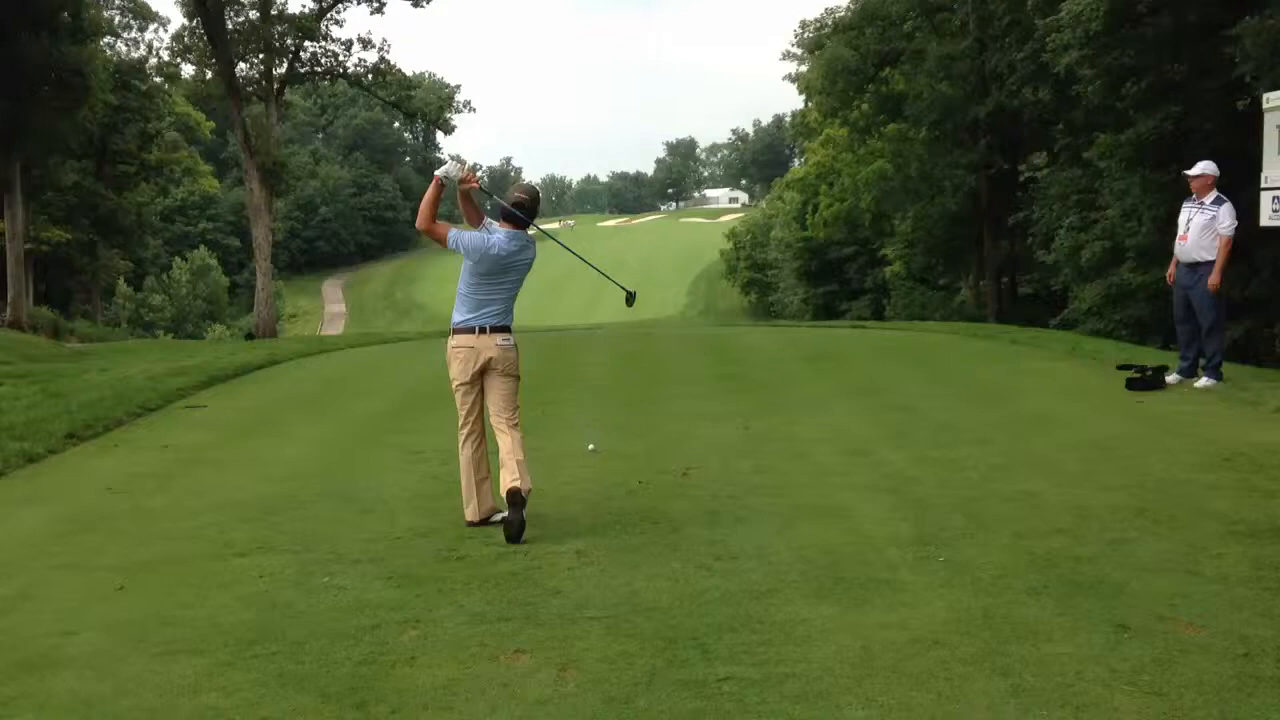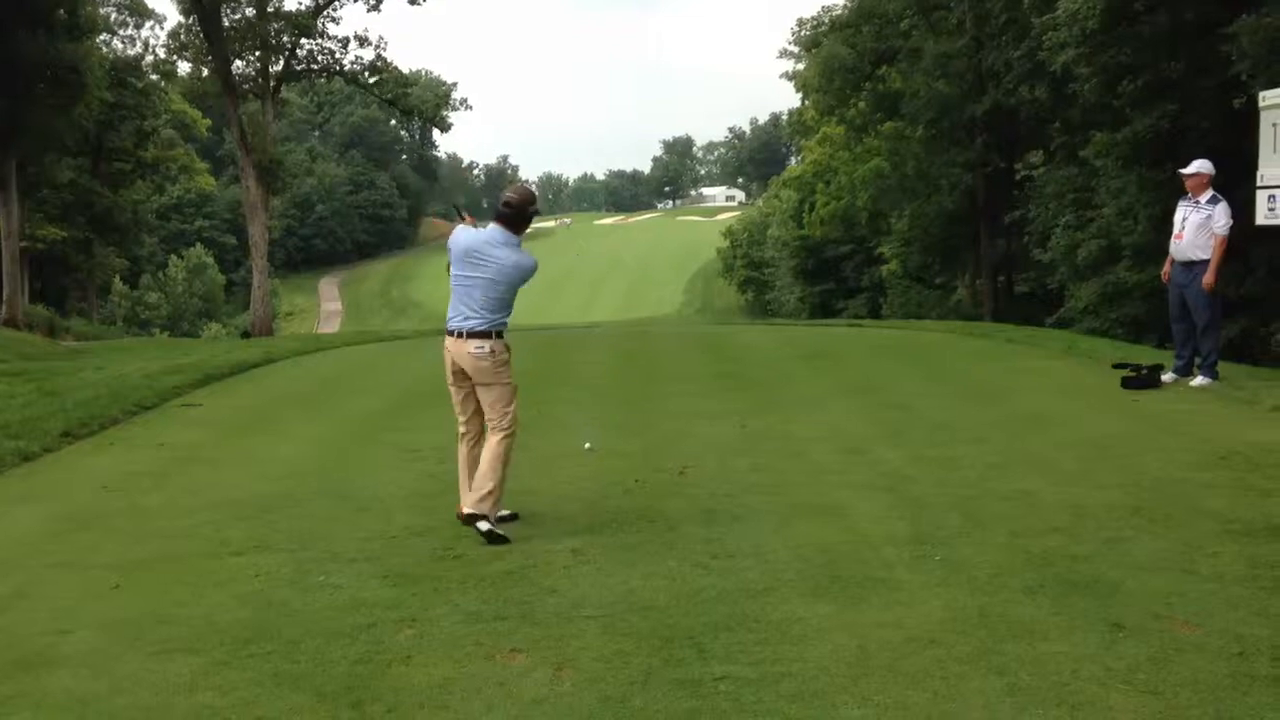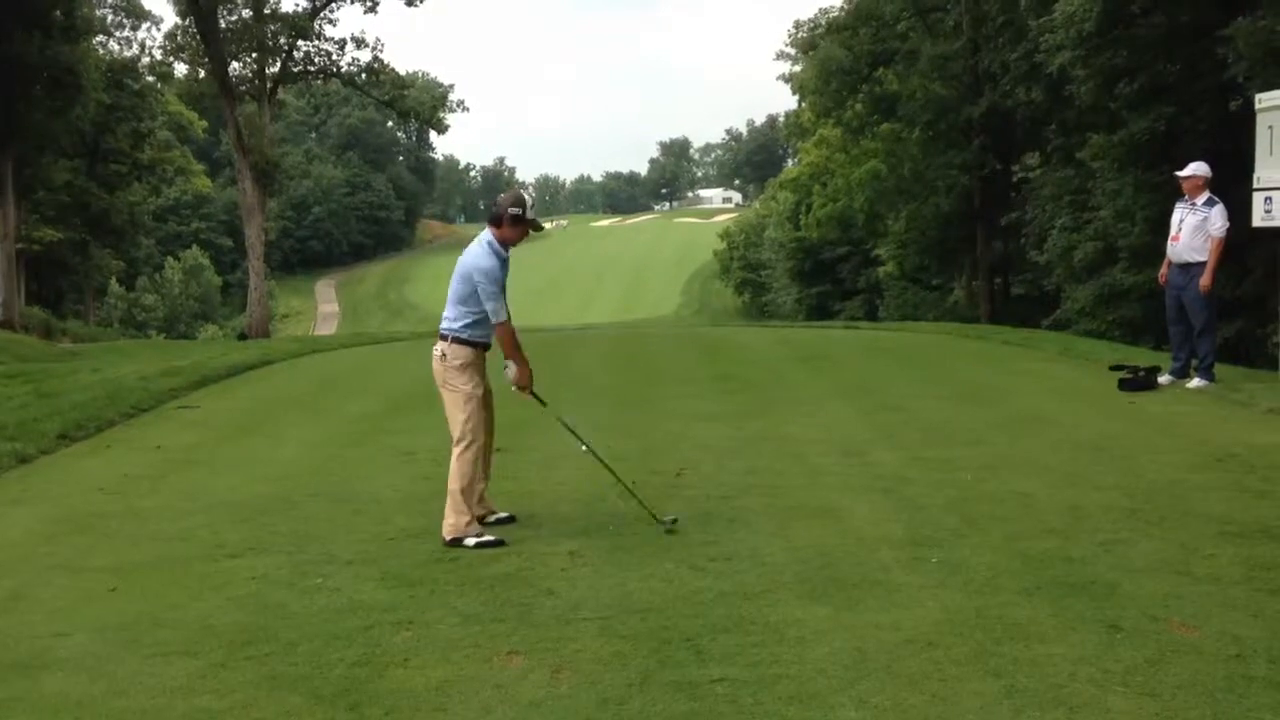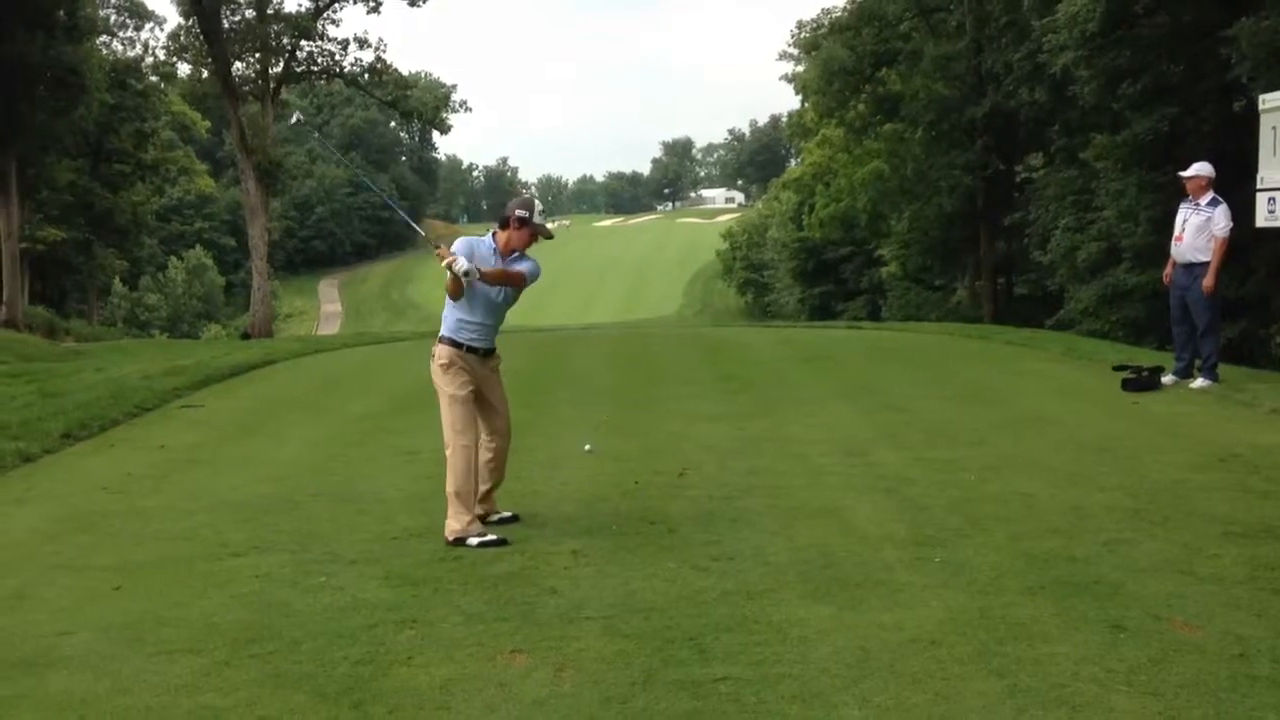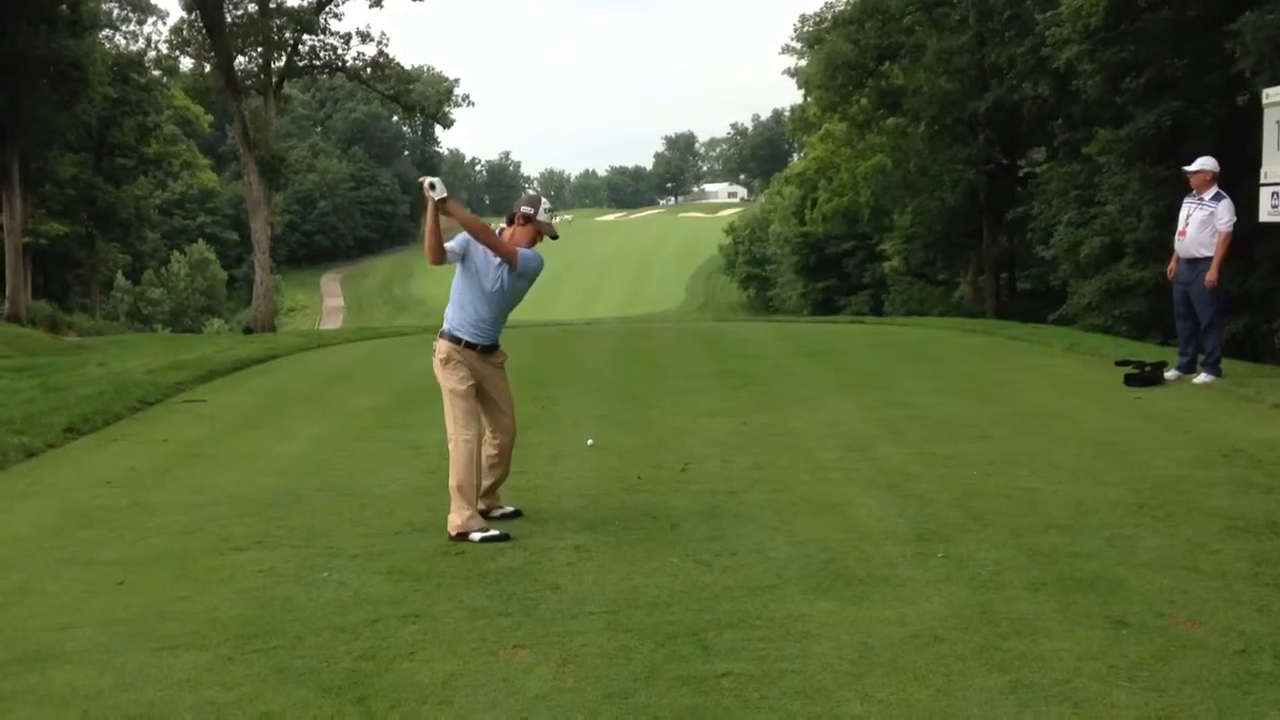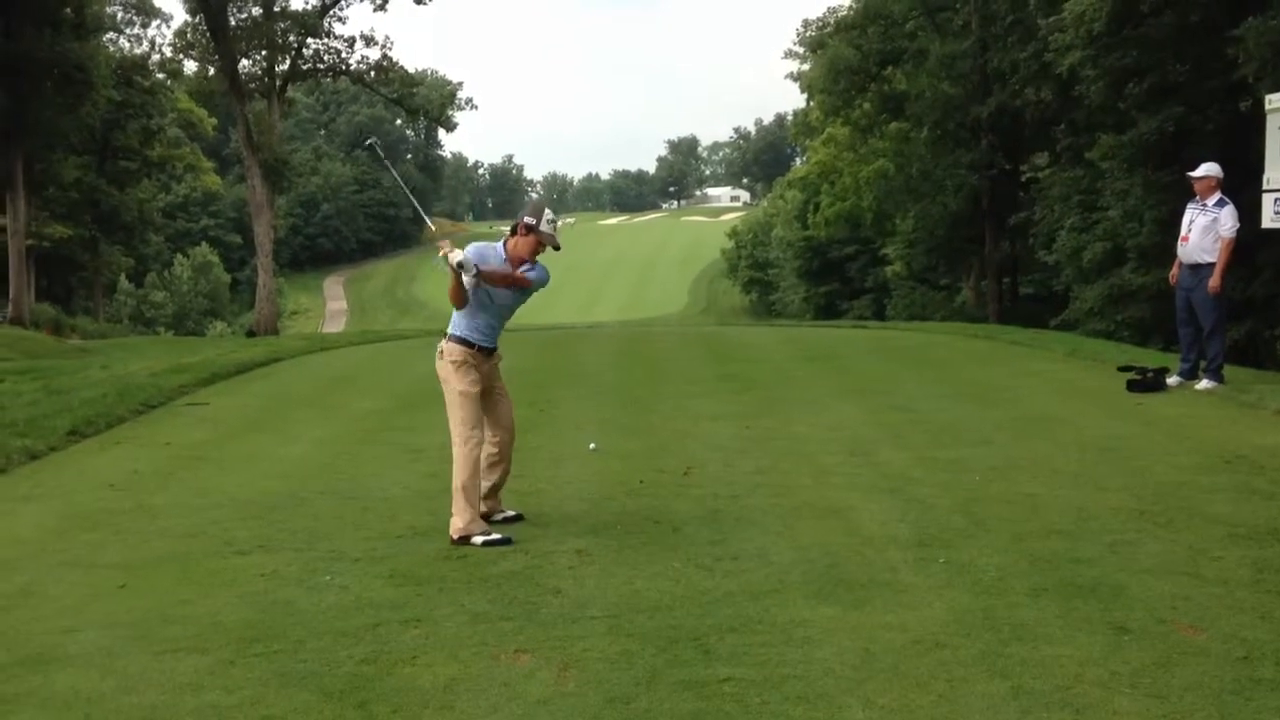
dt=0.3s
person 1, frame 1
left shoulder: (482, 245)
right shoulder: (529, 249)
left elbow: (424, 224)
left wrist: (438, 182)
right wrist: (470, 191)
left hip: (463, 343)
right hip: (501, 343)
left knee: (470, 428)
right knee: (507, 422)
left ankle: (478, 508)
right ankle: (516, 487)
person 1, frame 2
left shoulder: (463, 236)
right shoulder: (527, 263)
left hip: (454, 344)
right hip: (488, 348)
left knee: (469, 429)
right knee: (501, 428)
left ankle: (477, 505)
right ankle: (477, 505)
person 1, frame 3
left shoulder: (497, 255)
right shoulder: (484, 260)
left elbow: (497, 317)
right elbow: (500, 323)
left wrist: (518, 363)
right wrist: (523, 367)
left hip: (472, 354)
right hip: (456, 354)
left knee: (482, 433)
right knee: (468, 438)
left ankle: (477, 507)
right ankle: (458, 526)
person 1, frame 4
left shoulder: (528, 266)
right shoulder: (467, 245)
left elbow: (507, 278)
right elbow: (454, 292)
left wrist: (475, 272)
right wrist: (455, 270)
left hip: (487, 358)
right hip: (453, 356)
left knee: (498, 434)
right knee: (462, 440)
left ankle: (483, 506)
right ankle: (461, 526)
person 1, frame 5
left shoulder: (532, 262)
right shoulder: (470, 242)
left elbow: (488, 239)
right elbow: (435, 256)
left wrist: (449, 204)
right wrist: (433, 207)
left hip: (490, 355)
right hip: (454, 352)
left knee: (503, 431)
right knee: (465, 435)
left ankle: (486, 501)
right ankle: (463, 521)
person 1, frame 6
left shoulder: (538, 274)
right shoulder: (476, 253)
left elbow: (508, 280)
right elbow: (459, 303)
left wrist: (474, 271)
right wrist: (456, 269)
left hip: (487, 357)
right hip: (458, 354)
left knee: (502, 433)
right knee: (469, 438)
left ankle: (488, 505)
right ankle: (466, 525)
person 2, frame 1
left shoulder: (1222, 206)
right shoulder: (1187, 204)
left elbow: (1226, 241)
left wrist: (1216, 273)
right wrist: (1173, 265)
left hip: (1205, 270)
right hip: (1183, 269)
left knee: (1209, 323)
right knee: (1183, 321)
left ankle: (1212, 372)
right ankle: (1186, 368)
person 2, frame 2
left shoulder: (1217, 205)
right shoulder: (1183, 202)
left elbow: (1221, 240)
left wrist: (1211, 272)
right wrist: (1168, 263)
left hip: (1200, 269)
right hip: (1179, 268)
left knee: (1205, 322)
right knee: (1179, 320)
left ankle: (1208, 371)
right ankle: (1181, 367)
person 2, frame 3
left shoulder: (1214, 207)
right shoulder: (1180, 204)
left elbow: (1217, 242)
left wrist: (1208, 274)
right wrist: (1165, 265)
left hip: (1196, 271)
right hip: (1175, 270)
left knee: (1201, 324)
right knee: (1176, 322)
left ankle: (1205, 373)
right ankle: (1178, 369)
person 2, frame 4
left shoulder: (1217, 207)
right shoulder: (1185, 205)
left elbow: (1221, 242)
left wrist: (1211, 275)
right wrist: (1170, 266)
left hip: (1200, 271)
right hip: (1180, 270)
left knee: (1205, 324)
right knee: (1180, 322)
left ankle: (1208, 373)
right ankle: (1182, 369)
person 2, frame 5
left shoulder: (1221, 202)
right shoulder: (1188, 199)
left elbow: (1224, 237)
left wrist: (1214, 269)
right wrist: (1174, 261)
left hip: (1203, 266)
right hip: (1184, 265)
left knee: (1208, 319)
right knee: (1183, 317)
left ankle: (1211, 368)
right ankle: (1185, 364)
person 2, frame 6
left shoulder: (1224, 208)
right shoulder: (1191, 205)
left elbow: (1227, 243)
left wrist: (1217, 275)
right wrist: (1176, 266)
left hip: (1206, 272)
right hip: (1186, 271)
left knee: (1210, 325)
right knee: (1185, 323)
left ankle: (1213, 374)
right ankle: (1187, 370)
